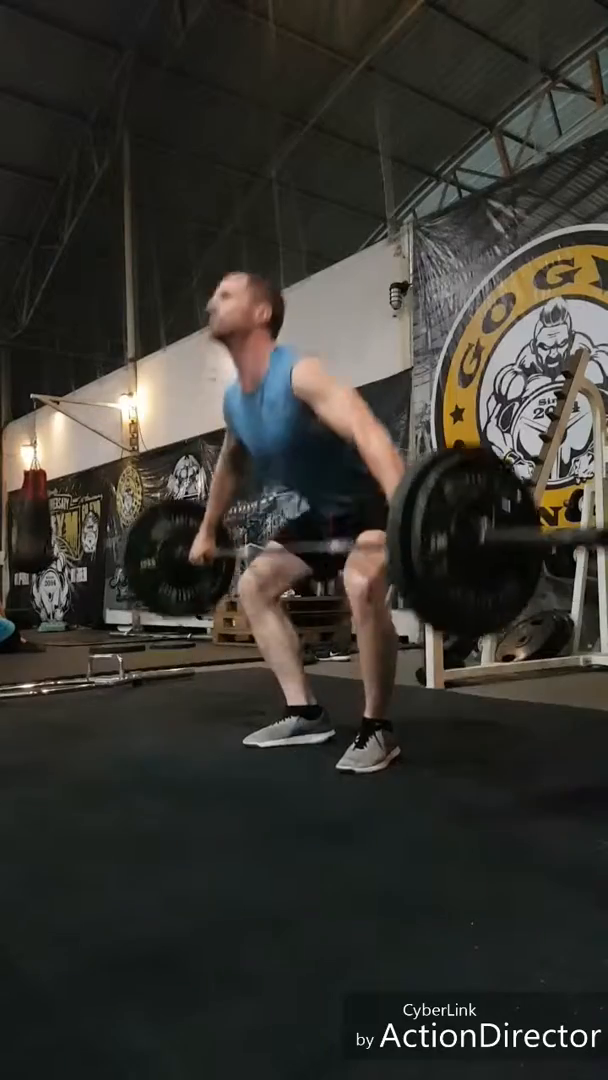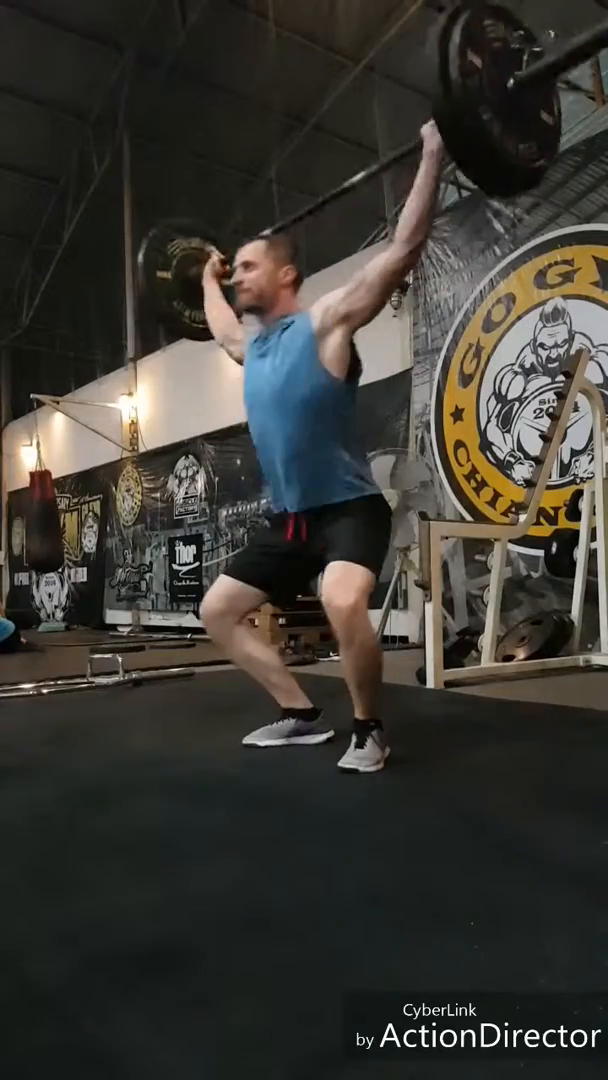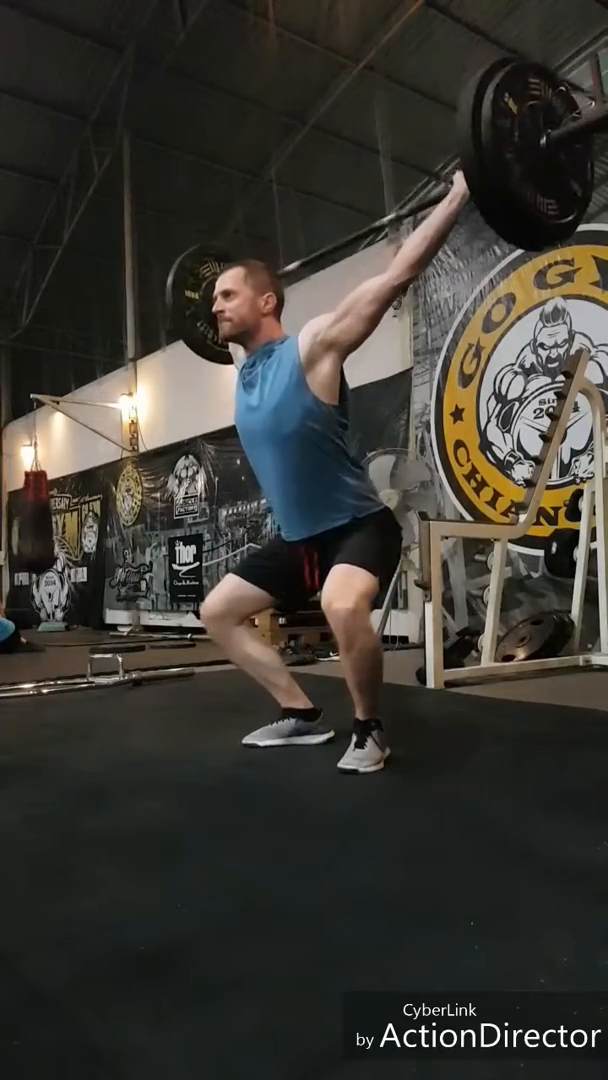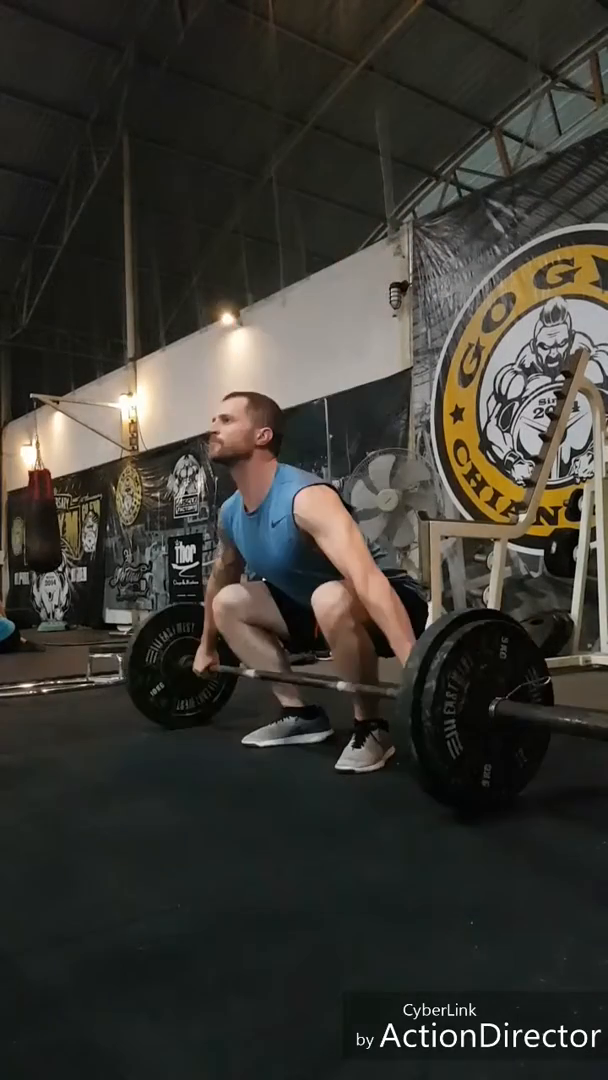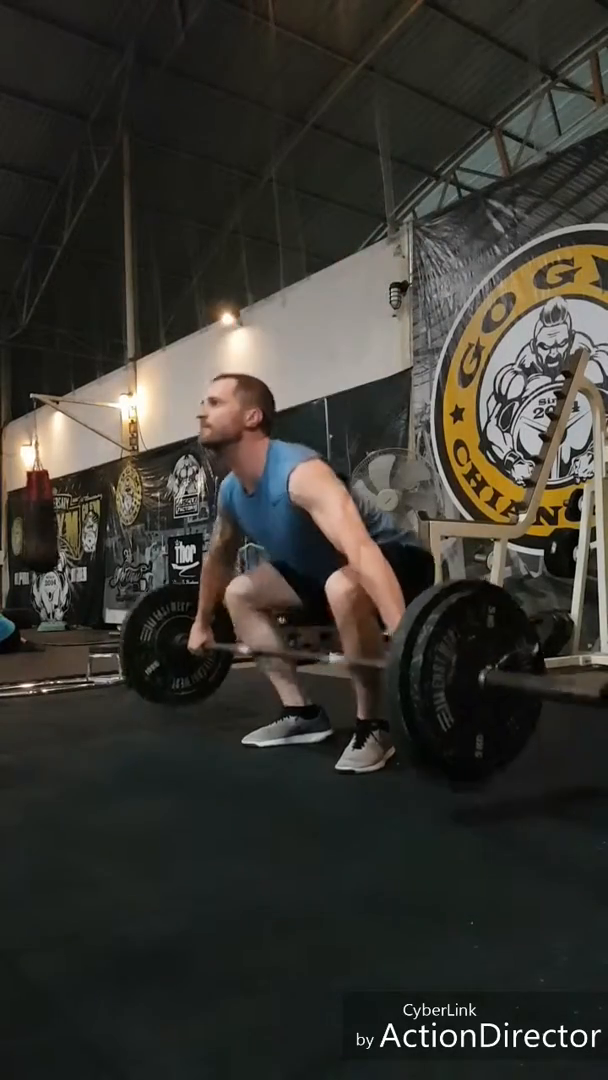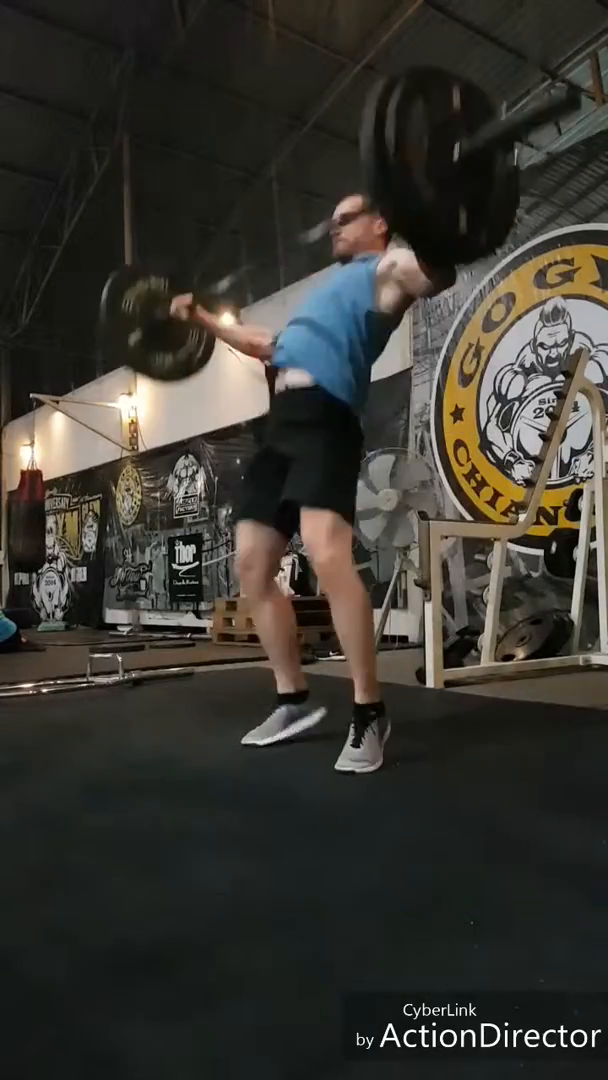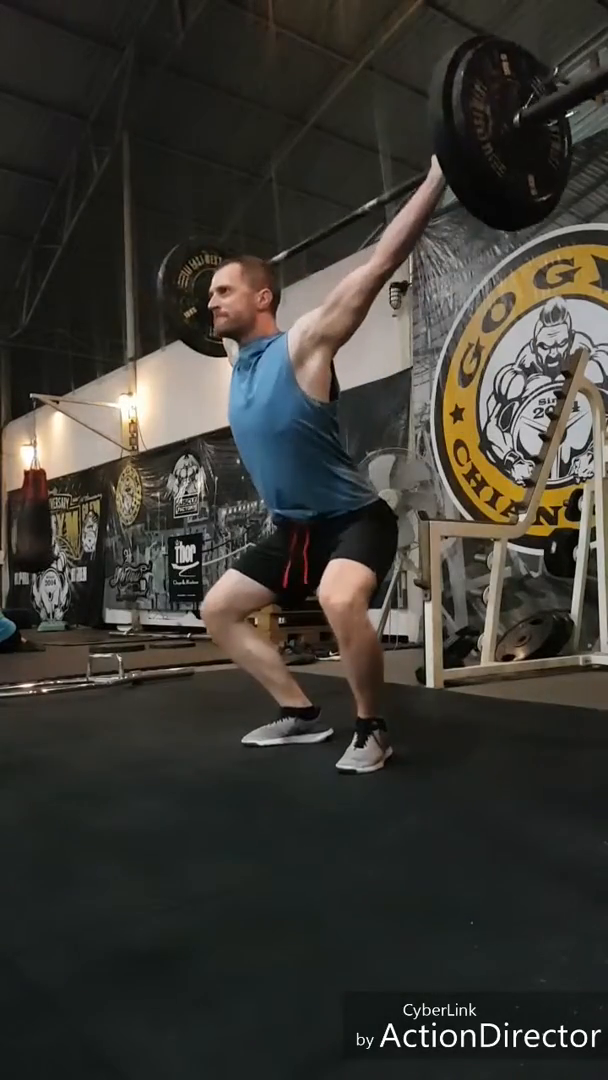
dt=0.7s
person 1, frame 1
left shoulder: (300, 375)
right shoulder: (235, 396)
left elbow: (370, 437)
right elbow: (229, 468)
right wrist: (207, 532)
left hip: (373, 500)
right hip: (326, 506)
left knee: (361, 583)
right knee: (254, 585)
left ankle: (377, 730)
right ankle: (305, 712)
person 1, frame 2
left shoulder: (326, 321)
right shoulder: (260, 344)
left elbow: (403, 249)
right elbow: (226, 333)
left wrist: (433, 156)
right wrist: (208, 279)
left hip: (349, 507)
right hip: (291, 515)
left knee: (342, 602)
right knee: (217, 610)
left ankle: (368, 729)
right ankle: (302, 714)
person 1, frame 3
left shoulder: (311, 348)
right shoulder: (249, 364)
left elbow: (396, 274)
right elbow: (239, 328)
left wrist: (459, 196)
left hip: (358, 526)
right hip: (296, 536)
left knee: (342, 606)
right knee: (217, 612)
left ankle: (369, 731)
right ankle: (302, 715)
person 1, frame 4
left shoulder: (303, 496)
right shoulder: (232, 510)
left elbow: (366, 576)
right elbow: (219, 579)
right wrist: (206, 646)
left hip: (388, 601)
left knee: (332, 600)
right knee: (230, 604)
left ankle: (371, 728)
right ankle: (299, 713)
person 1, frame 5
left shoulder: (299, 473)
right shoulder: (232, 490)
left elbow: (363, 553)
right elbow: (218, 557)
right wrist: (202, 623)
left hip: (390, 560)
left knee: (344, 591)
right knee: (240, 593)
left ankle: (372, 728)
right ankle: (302, 714)
person 1, frame 6
left shoulder: (386, 266)
right shoulder: (328, 283)
left elbow: (434, 274)
right elbow: (269, 343)
right wrist: (204, 319)
left hip: (326, 414)
right hip: (283, 420)
left knee: (328, 556)
right knee: (251, 568)
left ankle: (369, 715)
right ankle: (294, 699)
person 1, frame 7
left shoulder: (302, 345)
right shoulder: (242, 359)
left elbow: (377, 265)
right elbow: (228, 322)
left wrist: (438, 177)
left hip: (354, 517)
right hip: (293, 528)
left knee: (340, 602)
right knee: (218, 609)
left ankle: (371, 729)
right ankle: (300, 713)
